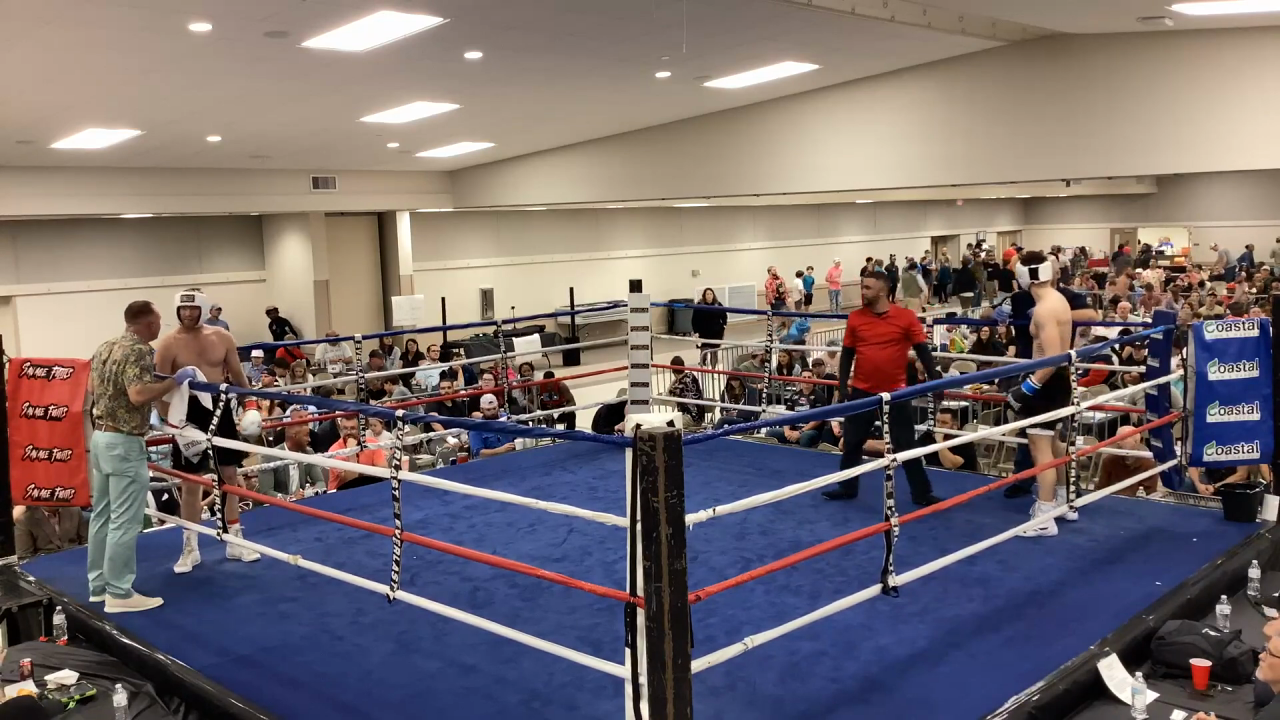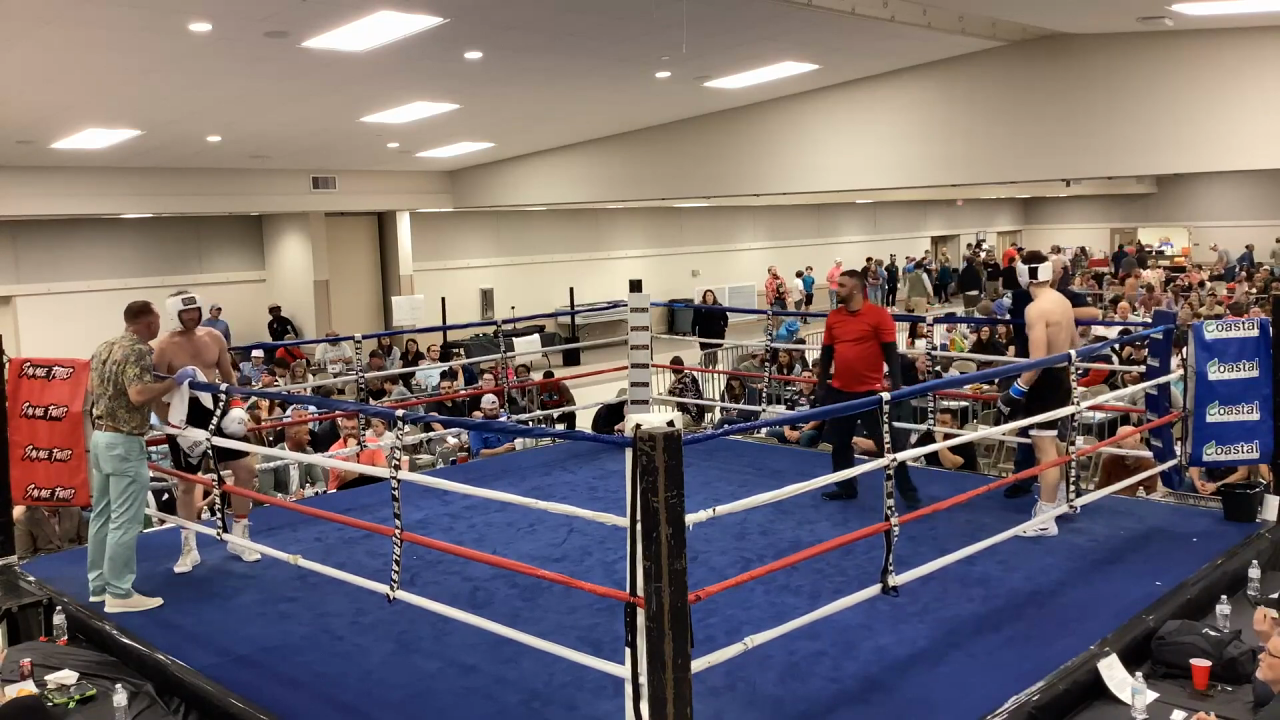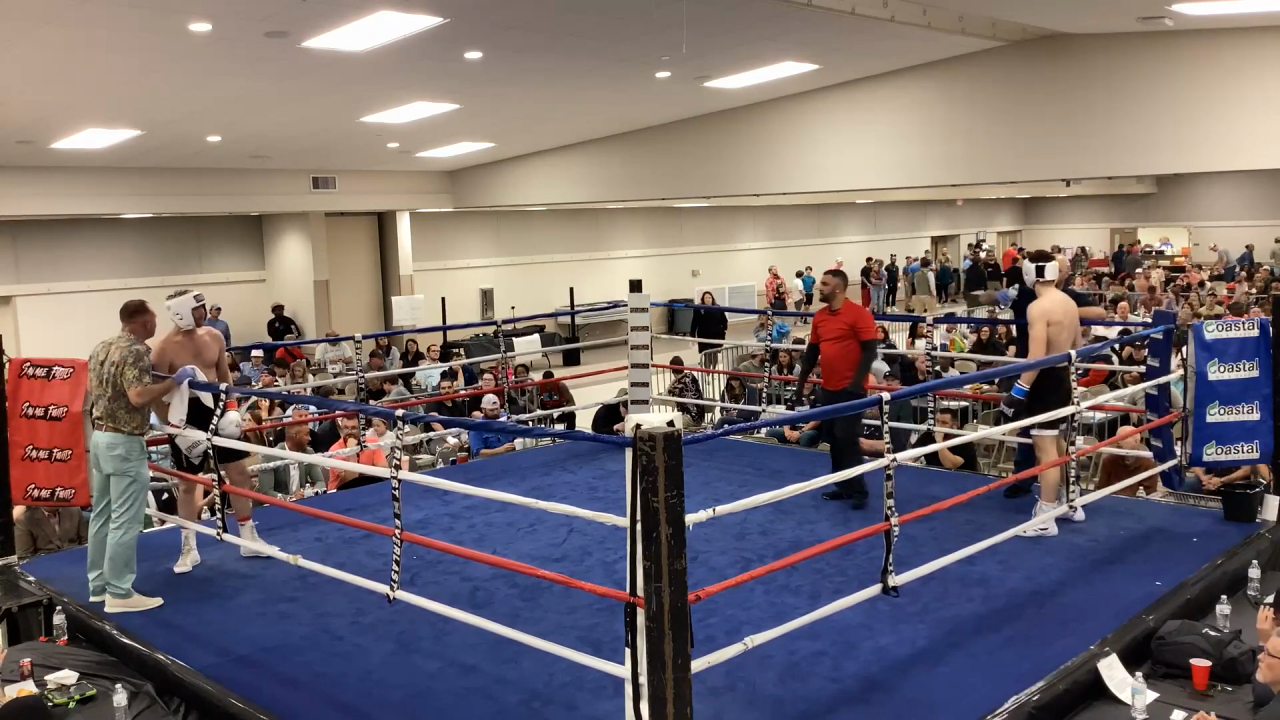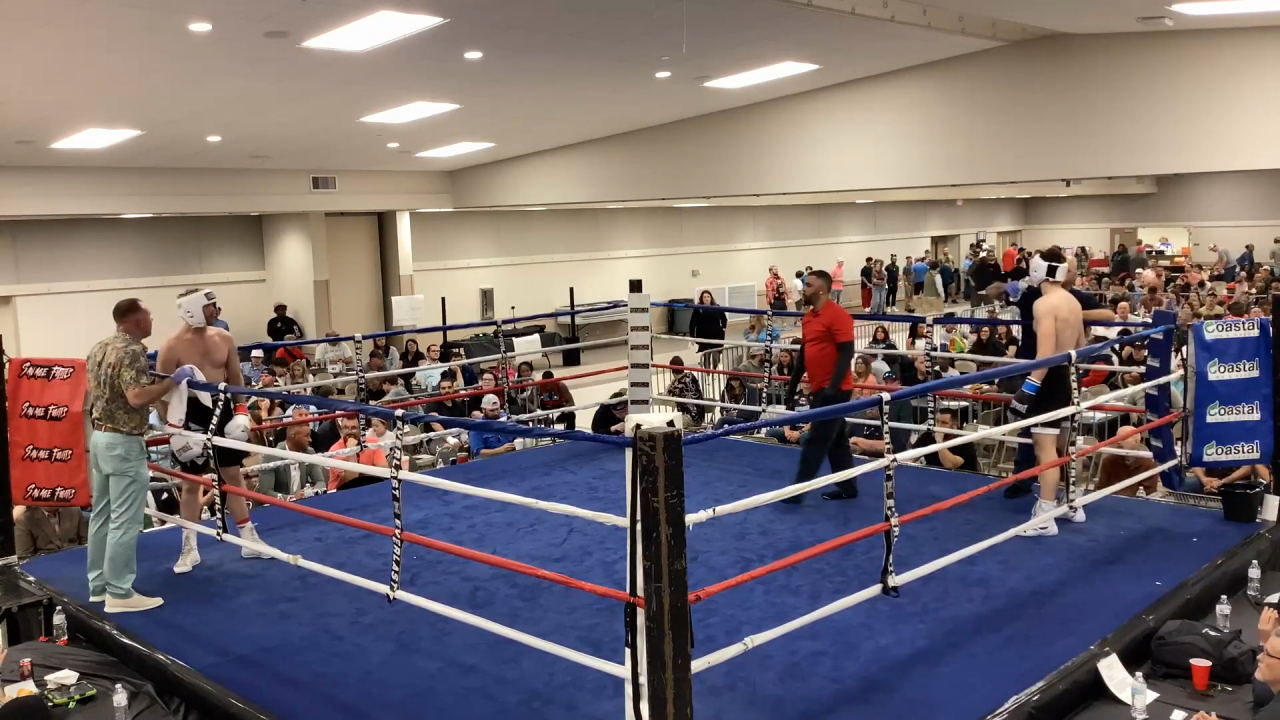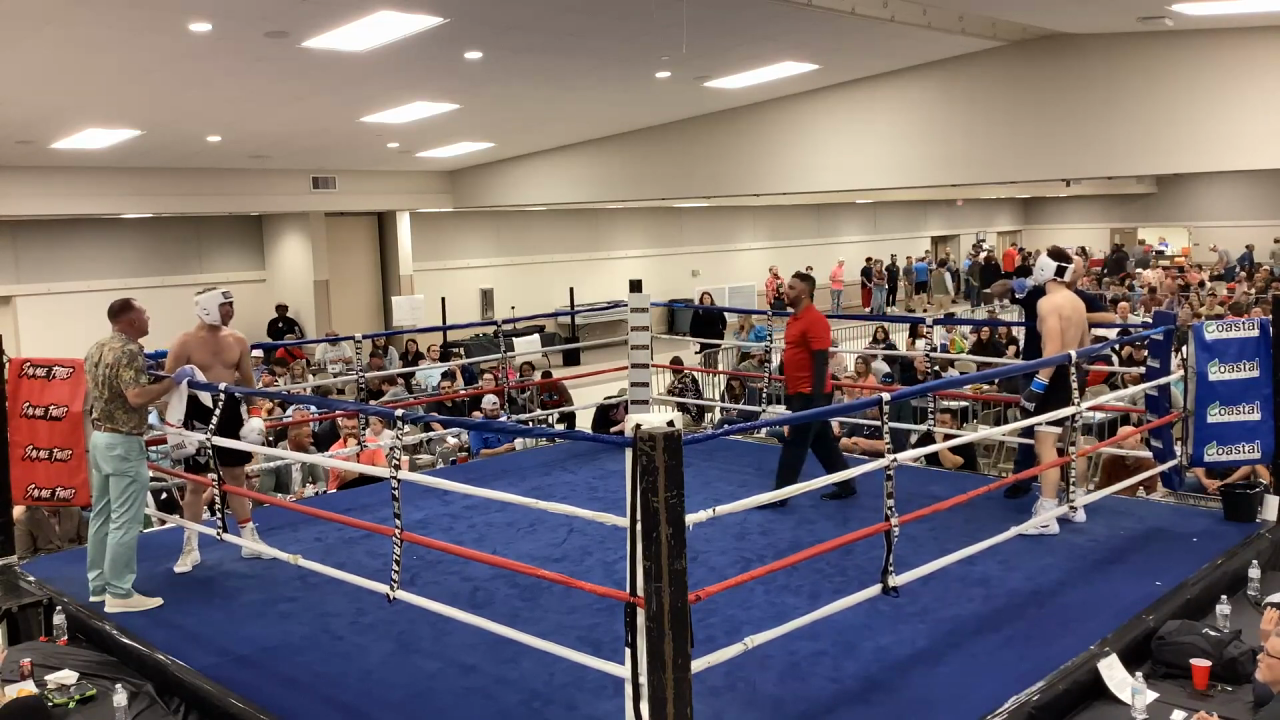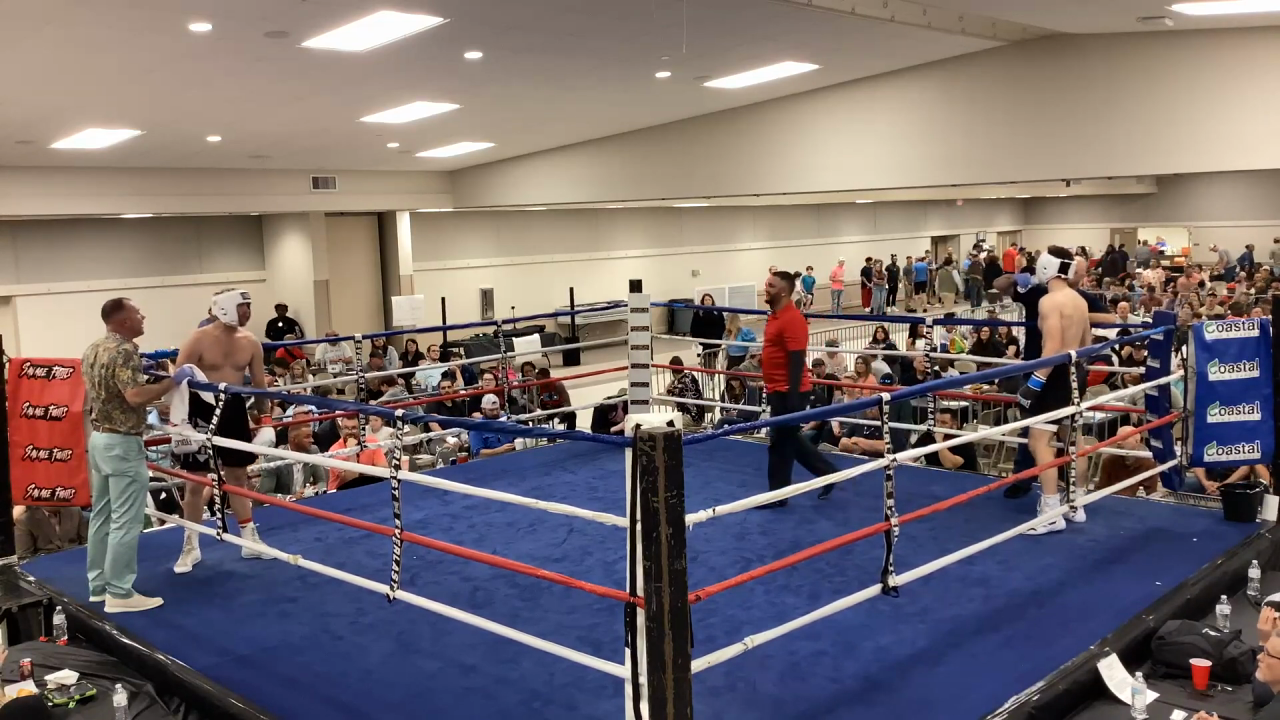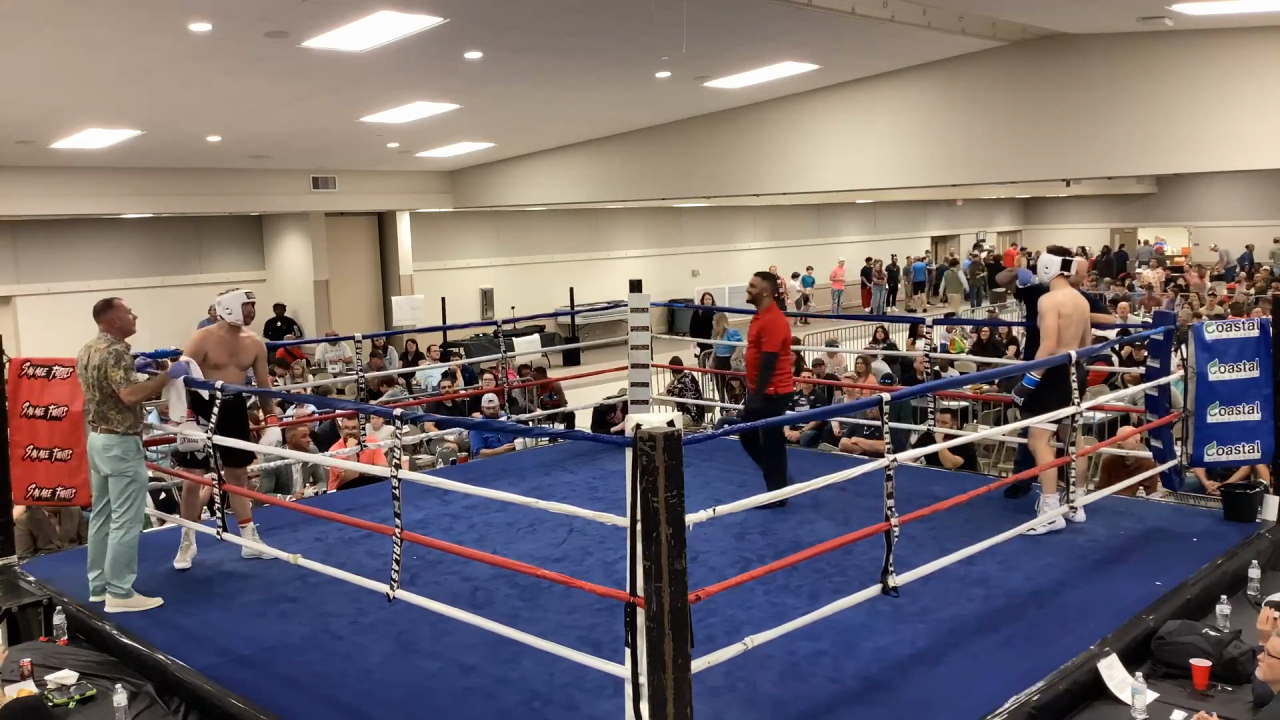
dt=0.2s
person 1, frame 1
left shoulder: (105, 348)
right shoulder: (138, 352)
left elbow: (93, 388)
right elbow: (139, 395)
right wrist: (176, 379)
left hip: (100, 437)
right hip: (125, 444)
left knee: (102, 515)
right knee: (125, 521)
left ankle: (99, 585)
right ankle: (119, 593)
person 1, frame 2
left shoulder: (104, 348)
right shoulder: (137, 351)
right elbow: (139, 395)
right wrist: (176, 380)
left hip: (100, 437)
right hip: (124, 443)
left knee: (102, 515)
right knee: (125, 521)
left ankle: (99, 585)
right ankle: (119, 593)
person 1, frame 3
left shoulder: (101, 348)
right shoulder: (135, 352)
right elbow: (139, 396)
right wrist: (176, 380)
left hip: (99, 437)
right hip: (124, 443)
left knee: (102, 515)
right knee: (125, 520)
left ankle: (99, 585)
right ankle: (119, 593)
person 1, frame 4
left shoulder: (99, 348)
right shoulder: (131, 352)
right elbow: (137, 398)
right wrist: (174, 379)
left hip: (99, 437)
right hip: (124, 444)
left knee: (101, 515)
right knee: (125, 520)
left ankle: (99, 585)
right ankle: (119, 593)
person 1, frame 5
left shoulder: (96, 349)
right shoulder: (129, 352)
right elbow: (138, 397)
right wrist: (174, 379)
left hip: (99, 438)
right hip: (123, 444)
left knee: (102, 515)
right knee: (125, 520)
left ankle: (98, 585)
right ankle: (119, 593)
person 1, frame 6
left shoulder: (93, 349)
right shoulder: (124, 352)
right elbow: (136, 396)
right wrist: (173, 380)
left hip: (98, 438)
right hip: (122, 444)
left knee: (101, 515)
right knee: (125, 520)
left ankle: (98, 585)
right ankle: (119, 593)
person 1, frame 7
left shoulder: (87, 350)
right shoulder: (115, 351)
right elbow: (130, 395)
left wrist: (131, 369)
right wrist: (168, 374)
left hip: (97, 439)
right hip: (120, 444)
left knee: (102, 515)
right knee: (125, 520)
left ankle: (99, 584)
right ankle: (120, 593)
person 2, frame 1
left shoulder: (1044, 308)
right shoulder: (1057, 299)
left elbow: (1053, 358)
left wrist: (1027, 388)
left hip: (1048, 382)
right hip: (1058, 379)
left knee: (1040, 449)
right knee: (1051, 443)
left ankle: (1044, 520)
person 2, frame 2
left shoulder: (1036, 309)
right shoulder: (1063, 301)
left elbow: (1037, 359)
right elbow: (1072, 343)
left wrist: (1015, 392)
left hip: (1045, 380)
right hip: (1061, 376)
left knee: (1044, 450)
right knee: (1050, 443)
left ankle: (1045, 521)
person 2, frame 3
left shoulder: (1038, 307)
right shoulder: (1069, 302)
left elbow: (1036, 357)
right elbow: (1076, 344)
left wrist: (1018, 393)
left hip: (1046, 379)
right hip: (1063, 376)
left knee: (1044, 450)
right knee: (1058, 444)
left ankle: (1045, 520)
right ankle: (1071, 504)
person 2, frame 4
left shoulder: (1044, 304)
right shoulder: (1073, 302)
left elbow: (1046, 352)
right elbow: (1080, 344)
left wrist: (1028, 388)
left hip: (1052, 377)
right hip: (1069, 375)
left knee: (1045, 448)
right knee: (1066, 445)
left ankle: (1045, 520)
right ankle: (1074, 506)
person 2, frame 5
left shoulder: (1047, 303)
right shoulder: (1077, 301)
left elbow: (1052, 349)
left wrist: (1037, 386)
left hip: (1057, 377)
right hip: (1074, 375)
left knee: (1044, 445)
right knee: (1072, 443)
left ankle: (1046, 518)
right ankle: (1075, 506)
person 2, frame 6
left shoulder: (1049, 301)
right shoulder: (1079, 300)
left elbow: (1052, 348)
left wrist: (1034, 383)
left hip: (1057, 375)
right hip: (1075, 372)
left knee: (1039, 441)
left ankle: (1051, 514)
right ankle: (1075, 506)
person 2, frame 7
left shoulder: (1049, 300)
right shoulder: (1081, 300)
left elbow: (1047, 347)
left wrist: (1029, 381)
left hip: (1055, 374)
right hip: (1075, 371)
left knee: (1038, 440)
left ankle: (1051, 513)
right ankle: (1075, 506)
person 3, frame 1
left shoulder: (222, 337)
right shoulder: (169, 344)
left elbow: (237, 374)
right wrist: (174, 424)
left hip: (220, 408)
right hip: (188, 412)
left knee: (229, 478)
right knee: (191, 484)
left ankle: (235, 542)
right ankle: (190, 548)
person 3, frame 2
left shoulder: (214, 337)
right shoulder: (163, 348)
left elbow: (227, 374)
left wrist: (236, 405)
right wrist: (175, 428)
left hip: (215, 408)
right hip: (185, 414)
left knee: (246, 470)
right knee: (187, 483)
left ankle: (239, 538)
right ankle: (189, 549)
person 3, frame 3
left shoulder: (213, 336)
right shoulder: (164, 348)
right elbow: (157, 395)
left wrist: (231, 406)
right wrist: (176, 428)
left hip: (215, 407)
right hip: (186, 414)
left knee: (240, 474)
right knee: (188, 483)
left ankle: (249, 538)
right ankle: (189, 549)
person 3, frame 4
left shoulder: (224, 338)
right shoulder: (172, 346)
left elbow: (235, 377)
left wrist: (241, 410)
left hip: (222, 409)
right hip: (191, 414)
left knee: (233, 477)
right knee: (191, 483)
left ankle: (250, 541)
right ankle: (189, 549)
person 3, frame 5
left shoulder: (238, 340)
right shoulder: (185, 343)
left elbow: (247, 380)
left wrist: (254, 414)
left hip: (230, 408)
right hip: (197, 412)
left knee: (236, 477)
right knee: (196, 483)
left ankle: (250, 541)
right ankle: (191, 548)
person 3, frame 6
left shoulder: (251, 342)
right shoulder: (199, 340)
left elbow: (259, 384)
right elbow: (178, 382)
left hip: (234, 408)
right hip: (201, 409)
left knee: (238, 477)
right knee: (195, 482)
left ankle: (250, 541)
right ankle: (190, 547)
person 3, frame 7
left shoulder: (255, 343)
right shoulder: (203, 339)
left elbow: (264, 384)
left wrist: (272, 421)
left hip: (234, 407)
right hip: (202, 408)
left knee: (238, 477)
right knee: (192, 481)
left ankle: (250, 541)
right ankle: (187, 542)
person 4, frame 1
left shoulder: (905, 317)
right shoulder: (855, 318)
left elbow: (922, 351)
right elbow: (847, 354)
right wrist: (843, 386)
left hip: (894, 392)
right hip: (861, 391)
left knee: (906, 444)
right knee: (852, 441)
left ankle: (922, 493)
right ankle: (847, 487)
person 4, frame 2
left shoulder: (879, 315)
right shoulder: (834, 317)
left elbow: (891, 352)
right elbow: (826, 353)
left wrist: (896, 385)
right wrist: (822, 384)
left hip: (870, 391)
right hip: (839, 390)
left knee: (886, 442)
right knee: (838, 441)
left ankle: (907, 490)
right ankle: (846, 487)
person 4, frame 3
left shoulder: (859, 314)
right shoulder: (820, 316)
left elbow: (870, 350)
right elbow: (812, 351)
left wrist: (858, 381)
right wrist: (802, 380)
left hip: (850, 389)
right hip: (829, 388)
left knee: (847, 439)
right knee: (834, 440)
left ankle: (860, 490)
right ankle: (846, 487)
person 4, frame 4
left shoulder: (837, 316)
right shoulder: (808, 317)
left elbow: (846, 353)
right elbow: (804, 353)
left wrist: (833, 385)
right wrist: (794, 382)
left hip: (833, 390)
right hip: (818, 389)
left knee: (815, 440)
right knee: (835, 439)
right ankle: (847, 487)
person 4, frame 5
left shoulder: (815, 321)
right shoulder: (794, 319)
left elbow: (821, 360)
left wrist: (819, 395)
right wrist: (789, 389)
left hip: (810, 394)
right hip: (800, 392)
left knee: (794, 443)
right knee: (823, 442)
right ankle: (845, 485)
person 4, frame 6
left shoulder: (792, 319)
right shoulder: (774, 316)
left elbow: (796, 361)
left wrist: (793, 397)
right wrist: (772, 390)
left hip: (787, 392)
right hip: (778, 390)
left knee: (780, 444)
right knee: (789, 440)
right ankle: (828, 473)
person 4, frame 7
left shoulder: (773, 320)
right shoulder: (760, 316)
left elbow: (769, 362)
left wrist: (757, 397)
right wrist: (754, 395)
left hip: (773, 393)
right hip: (760, 391)
left knee: (771, 443)
right knee: (747, 436)
right ankle: (778, 479)
